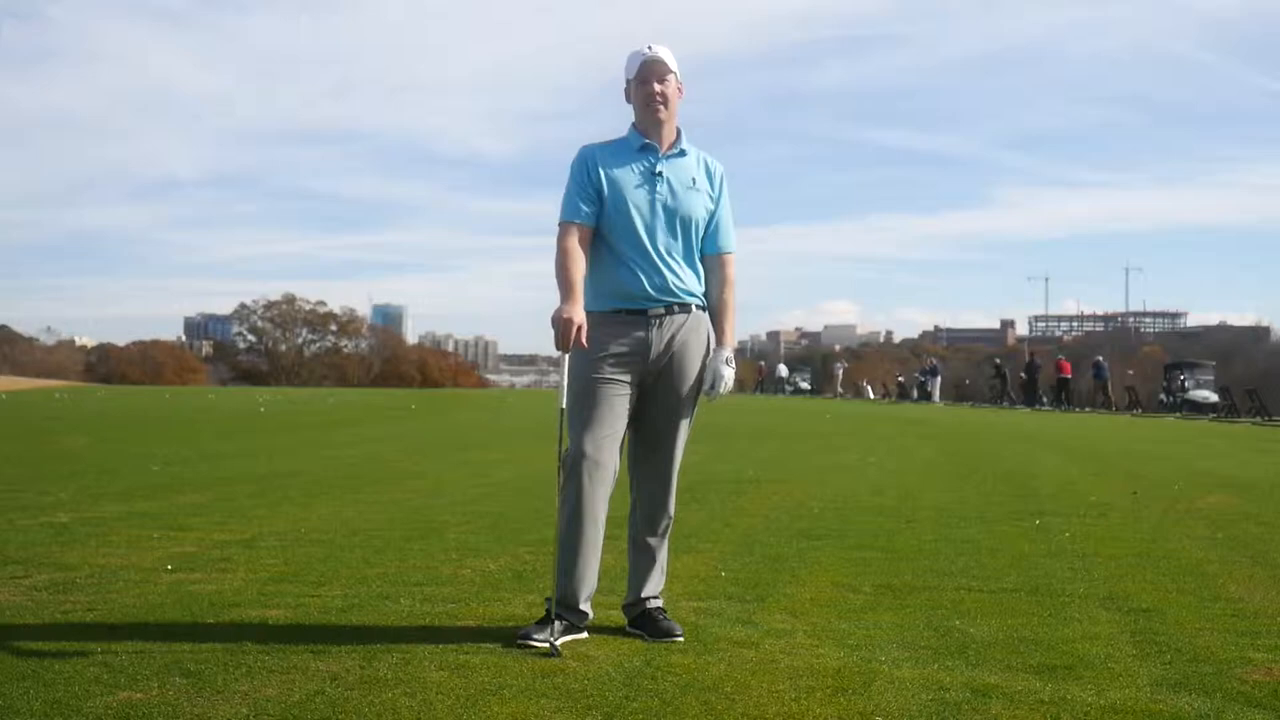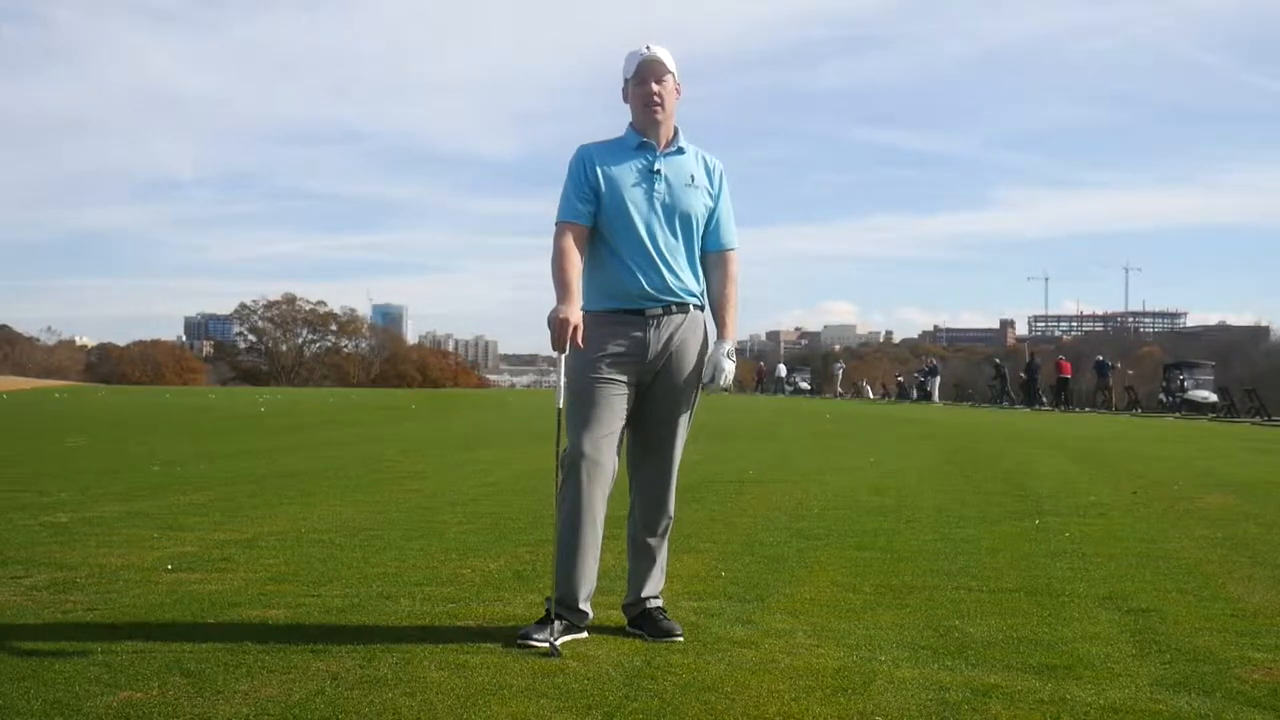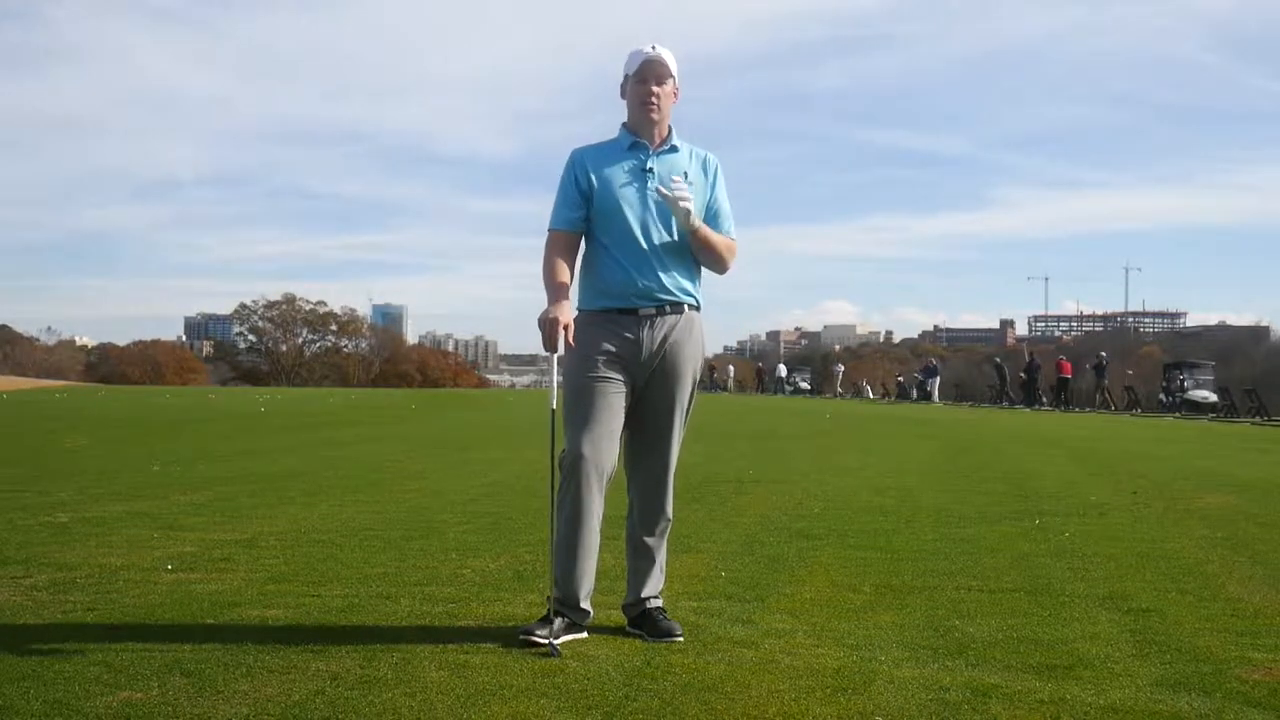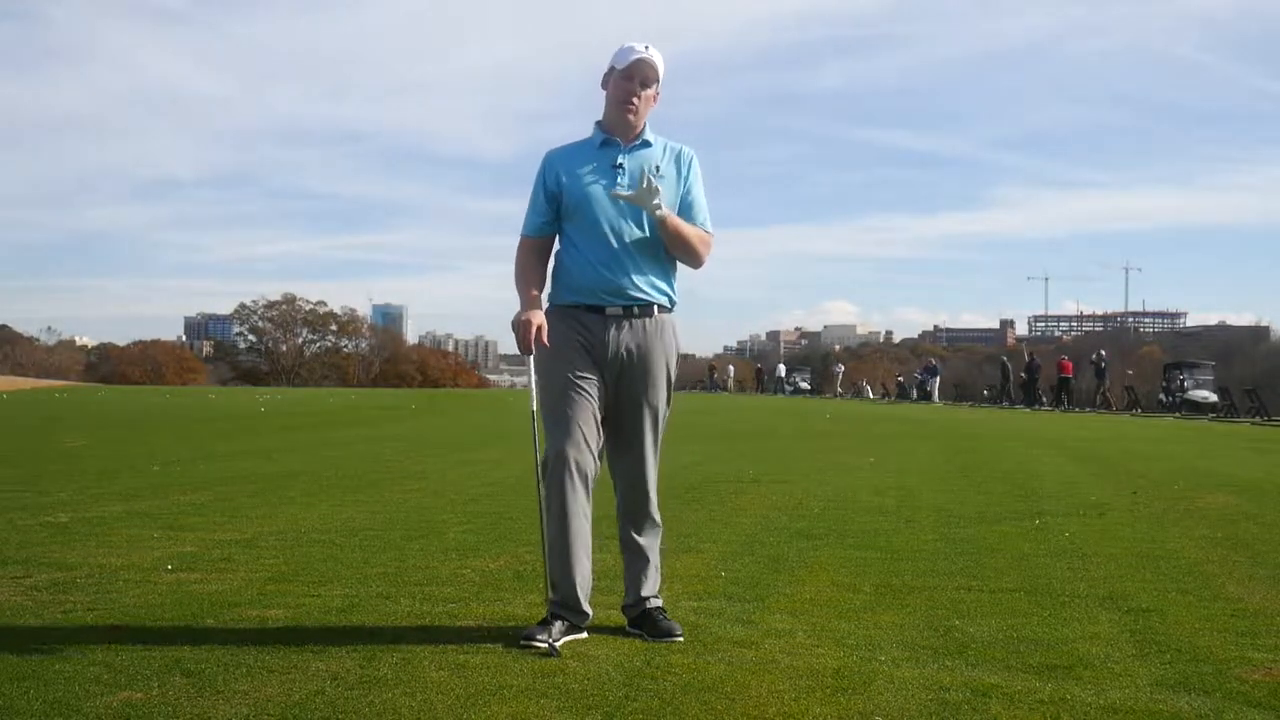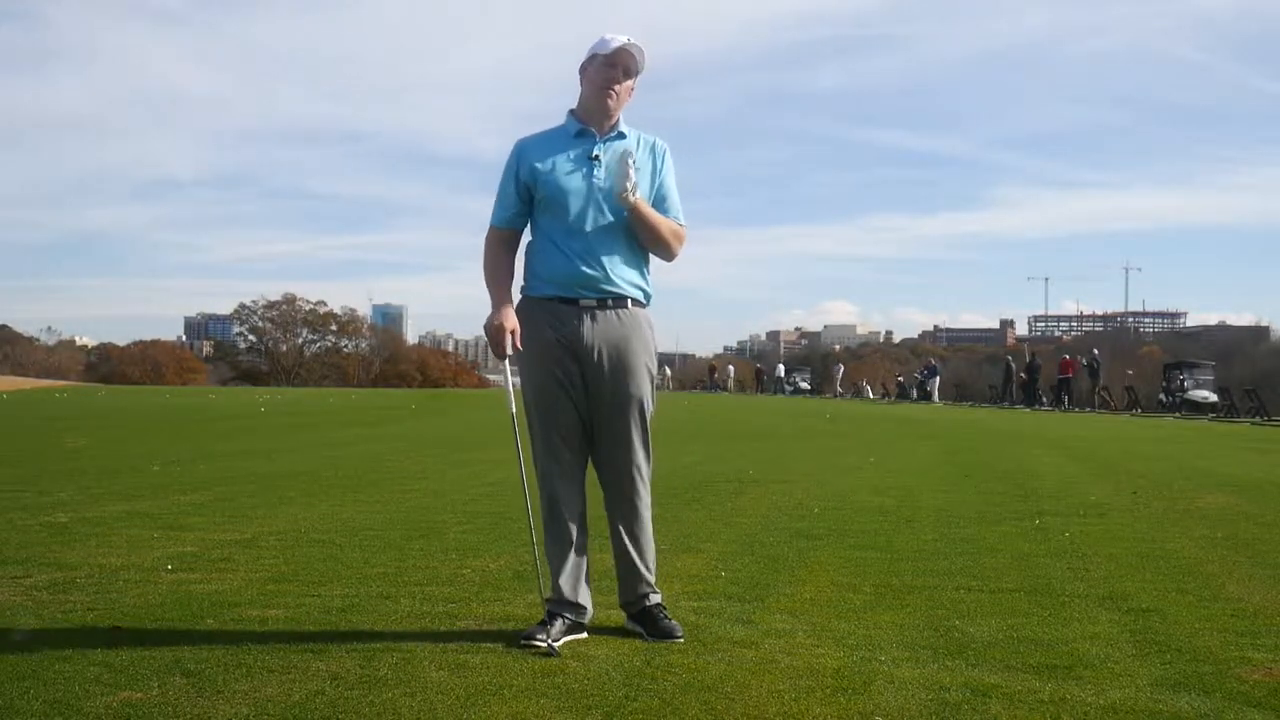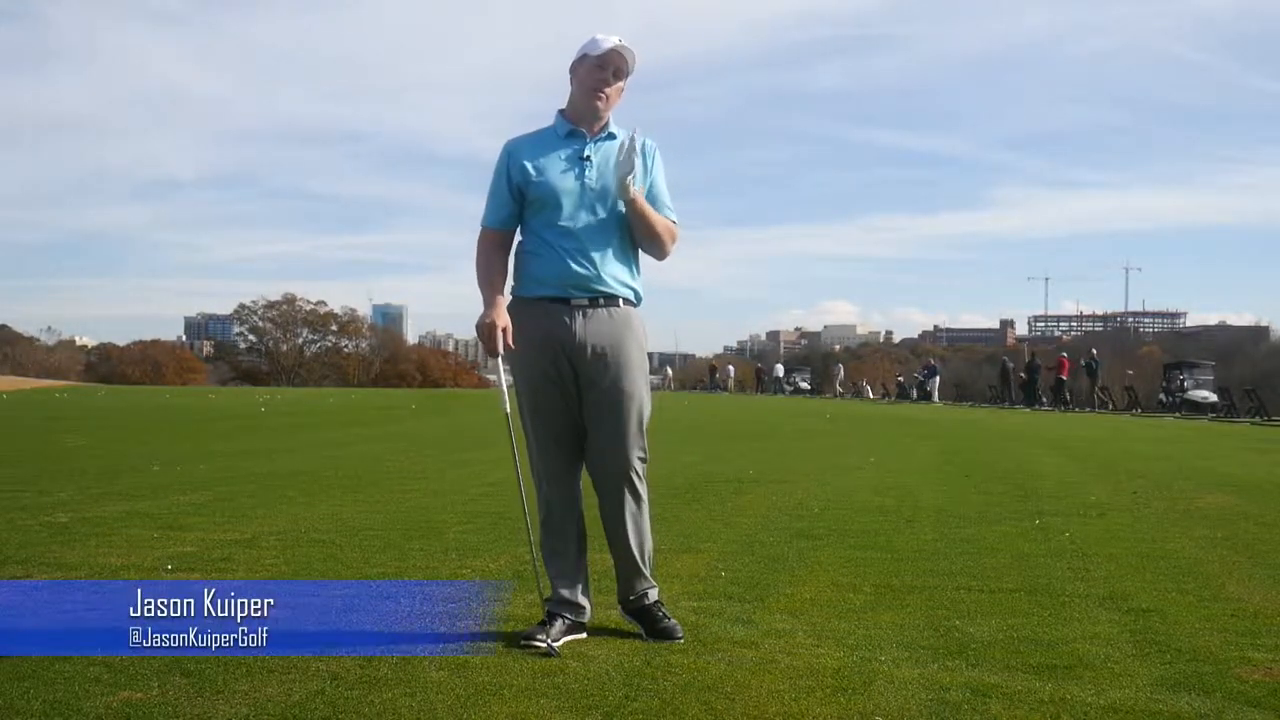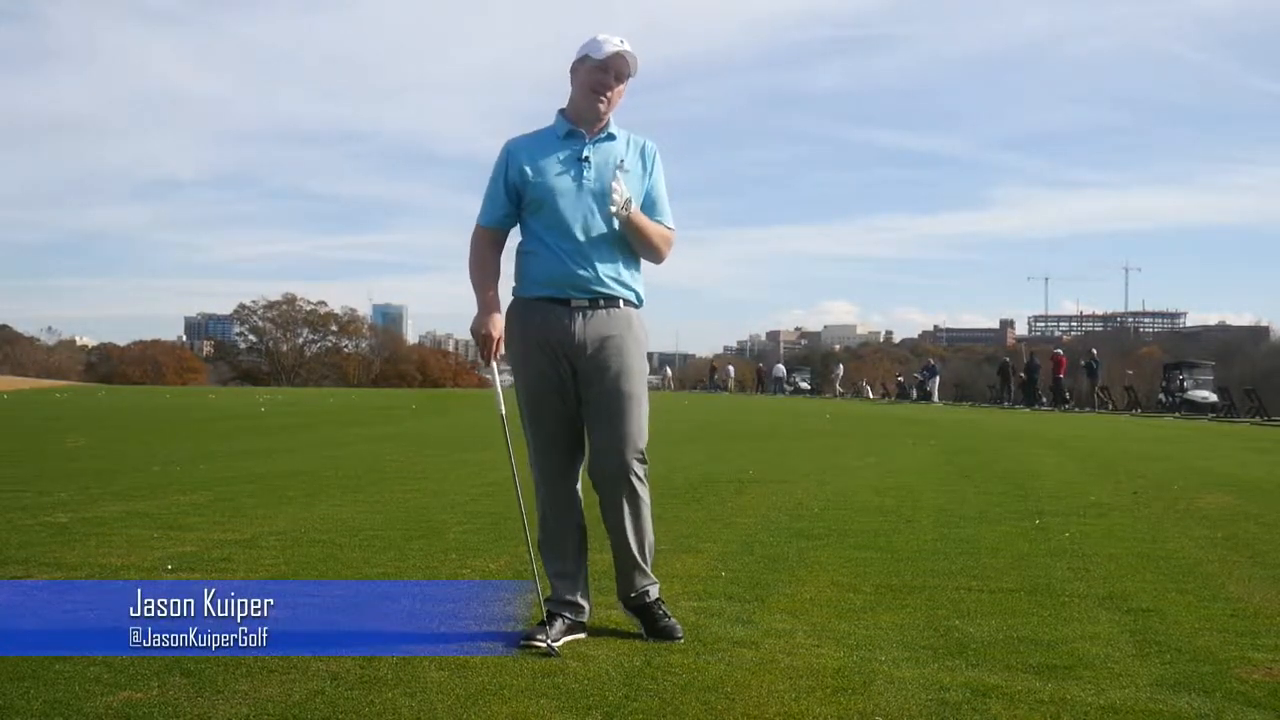
dt=0.5s
person 1, frame 1
left shoulder: (709, 171)
right shoulder: (595, 160)
left elbow: (720, 265)
right elbow: (572, 237)
left wrist: (724, 347)
right wrist: (571, 301)
left hip: (683, 331)
right hip: (609, 331)
left knee: (658, 477)
right knee: (588, 462)
left ankle: (645, 601)
right ankle: (570, 607)
person 1, frame 2
left shoulder: (708, 170)
right shoulder: (592, 160)
left elbow: (721, 260)
right elbow: (570, 236)
left wrist: (723, 338)
right wrist: (568, 301)
left hip: (681, 331)
right hip: (607, 330)
left knee: (658, 475)
right knee: (586, 462)
left ankle: (646, 601)
right ankle: (570, 607)
person 1, frame 3
left shoulder: (703, 166)
right shoulder: (586, 162)
left elbow: (725, 257)
right elbow: (562, 242)
left wrist: (695, 224)
right wrist: (557, 300)
left hip: (675, 329)
right hip: (601, 330)
left knee: (656, 475)
right knee: (585, 461)
left ankle: (645, 601)
right ankle: (570, 606)
person 1, frame 4
left shoulder: (678, 160)
right shoulder: (560, 161)
left elbow: (699, 253)
right elbow: (534, 244)
left wrist: (659, 214)
right wrist: (529, 303)
left hip: (647, 328)
right hip: (572, 327)
left knee: (638, 472)
right knee: (568, 464)
left ankle: (644, 599)
right ankle: (568, 607)
person 1, frame 5
left shoulder: (652, 153)
right shoulder: (531, 151)
left elbow: (672, 246)
right elbow: (502, 236)
left wrist: (631, 200)
right wrist: (501, 304)
left hip: (624, 321)
right hip: (547, 320)
left knee: (627, 468)
right knee: (559, 470)
left ankle: (641, 597)
right ankle: (567, 605)
person 1, frame 6
left shoulder: (642, 153)
right shoulder: (521, 152)
left elbow: (663, 245)
right elbow: (494, 238)
left wrist: (631, 196)
right wrist: (493, 302)
left hip: (614, 320)
right hip: (537, 320)
left knee: (622, 463)
right knee: (553, 468)
left ankle: (639, 593)
right ankle: (566, 605)
person 1, frame 7
left shoulder: (642, 153)
right shoulder: (521, 152)
left elbow: (661, 248)
right elbow: (488, 236)
left wrist: (627, 214)
right wrist: (488, 306)
left hip: (614, 321)
right hip: (538, 321)
left knee: (622, 462)
right knee: (554, 470)
left ankle: (640, 588)
right ankle: (567, 603)
